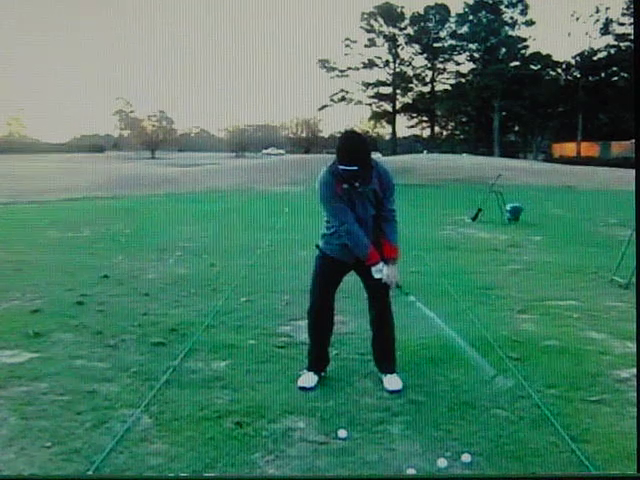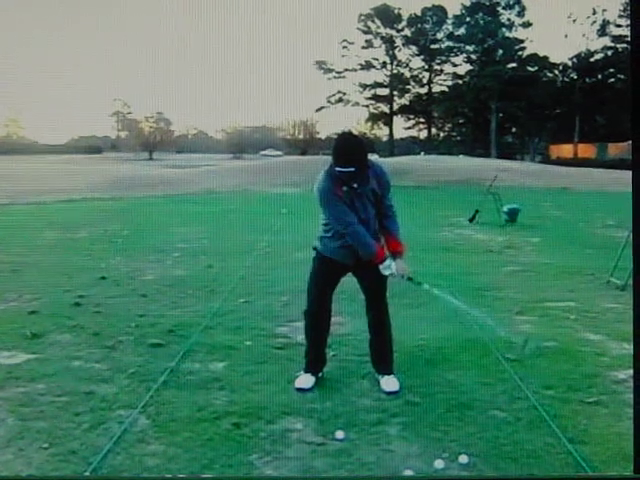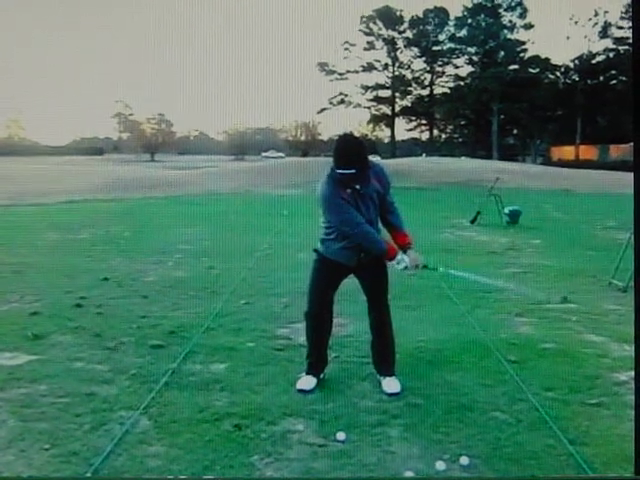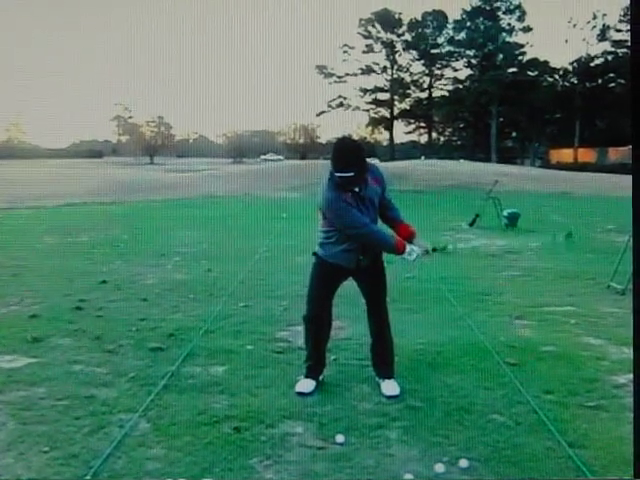
dt=1s
person 1, frame 1
left shoulder: (381, 174)
right shoulder: (328, 180)
left elbow: (388, 217)
right elbow: (347, 225)
left wrist: (391, 260)
right wrist: (375, 262)
left hip: (375, 251)
right hip: (335, 251)
left knee: (381, 309)
right knee: (319, 308)
left ankle: (387, 369)
right ankle: (315, 367)
person 1, frame 2
left shoulder: (376, 173)
right shoulder: (327, 184)
left elbow: (387, 213)
right elbow: (350, 227)
left wrist: (397, 254)
right wrist: (382, 259)
left hip: (371, 252)
right hip: (333, 252)
left knee: (378, 311)
right knee: (316, 310)
left ankle: (385, 370)
right ankle: (312, 368)
person 1, frame 3
left shoulder: (376, 173)
right shoulder: (329, 189)
left elbow: (388, 210)
right elbow: (358, 229)
left wrist: (407, 247)
right wrist: (393, 254)
left hip: (370, 254)
right hip: (334, 255)
left knee: (380, 312)
right knee: (317, 311)
left ankle: (386, 371)
right ankle: (314, 370)
person 1, frame 4
left shoulder: (374, 174)
right shoulder: (332, 196)
left elbow: (386, 207)
right elbow: (366, 231)
left wrist: (410, 236)
right wrist: (403, 249)
left hip: (368, 257)
right hip: (332, 259)
left knee: (379, 315)
right knee: (316, 315)
left ankle: (385, 374)
right ankle: (313, 372)
